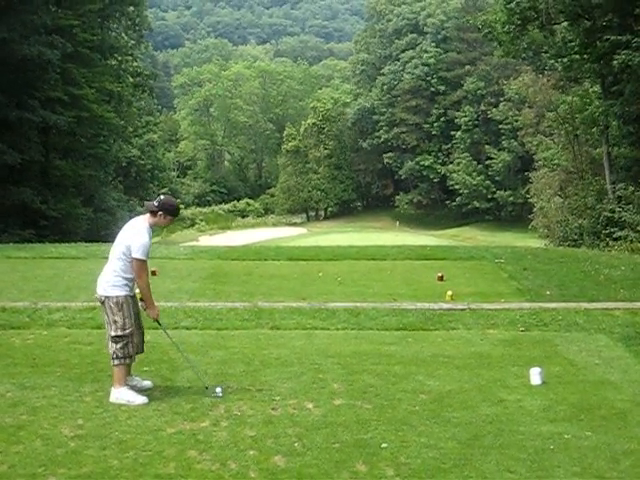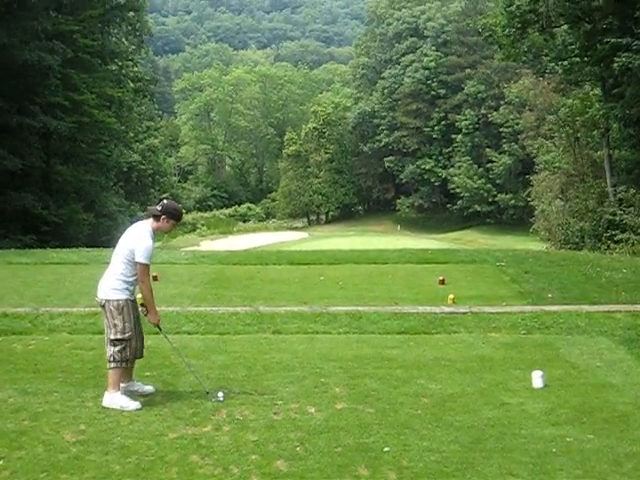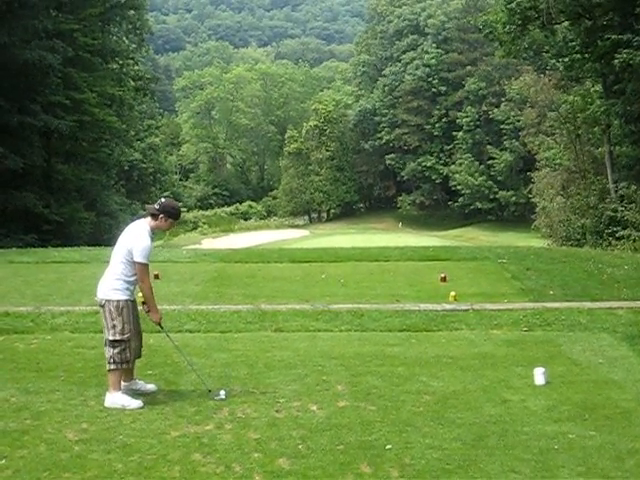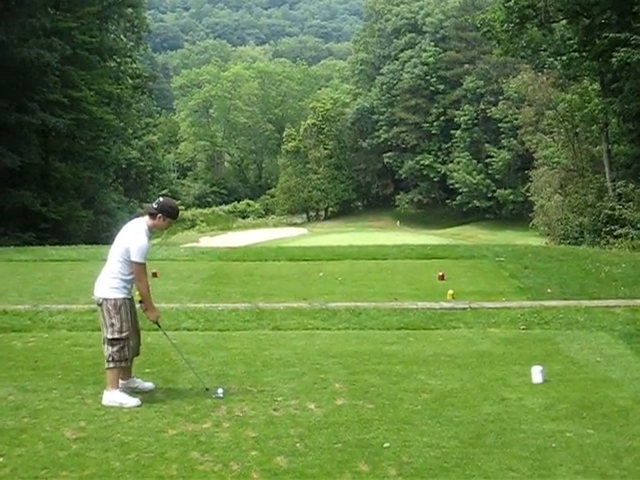
dt=0.4s
person 1, frame 1
left shoulder: (140, 222)
right shoulder: (141, 236)
right elbow: (141, 276)
left wrist: (145, 298)
right wrist: (151, 305)
left hip: (121, 288)
right hip: (114, 290)
left knee: (134, 333)
right knee: (122, 337)
left ankle: (126, 377)
right ankle: (119, 389)
person 1, frame 2
left shoulder: (141, 227)
right shoulder: (145, 240)
right elbow: (143, 280)
left wrist: (148, 305)
right wrist: (152, 311)
left hip: (122, 292)
right hip: (115, 294)
left knee: (133, 339)
right knee: (120, 342)
left ankle: (127, 382)
right ankle: (112, 393)
person 1, frame 3
left shoulder: (139, 226)
right shoulder: (143, 240)
right elbow: (143, 280)
left wrist: (147, 301)
right wrist: (154, 309)
left hip: (122, 292)
right hip: (115, 294)
left knee: (132, 339)
right knee: (119, 342)
left ankle: (128, 381)
right ankle: (114, 394)
person 1, frame 4
left shoulder: (138, 225)
right shoulder: (139, 239)
left elbow: (140, 272)
right elbow: (140, 279)
left wrist: (145, 300)
right wrist: (150, 308)
left hip: (120, 291)
right hip: (112, 292)
left knee: (130, 337)
right knee: (118, 340)
left ankle: (126, 379)
right ankle: (111, 392)
